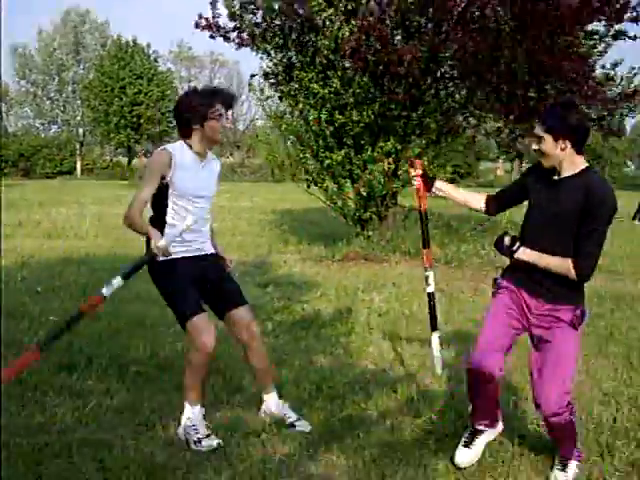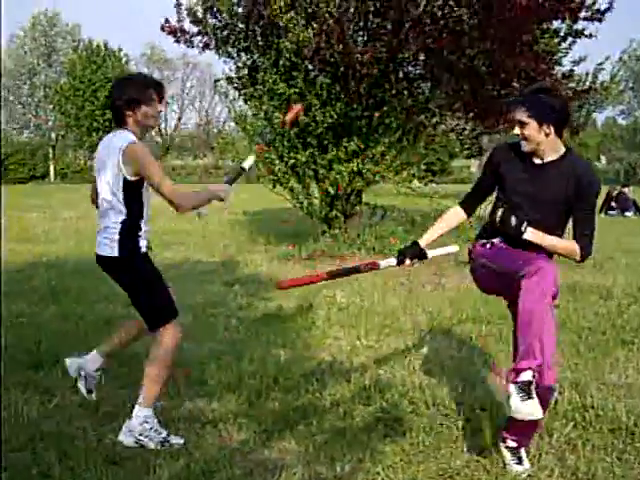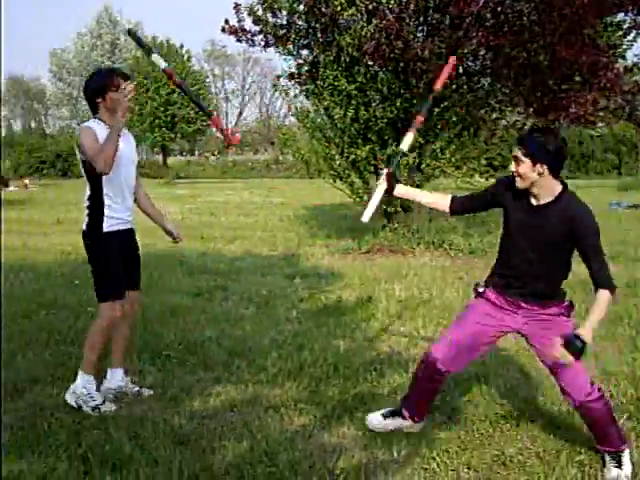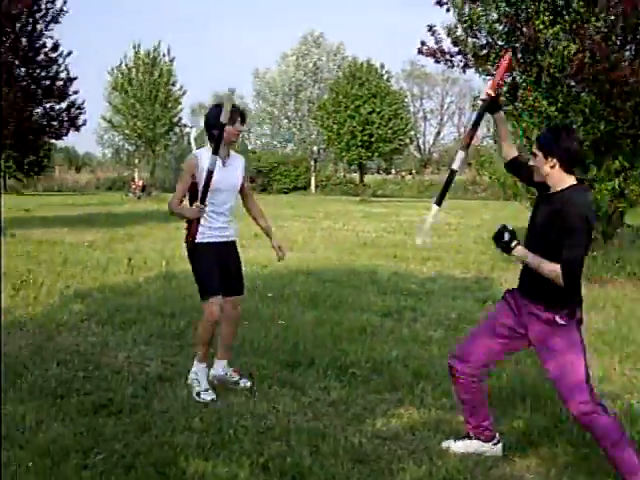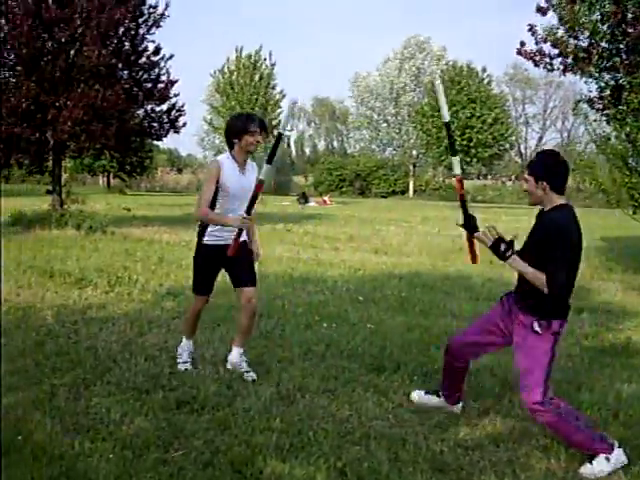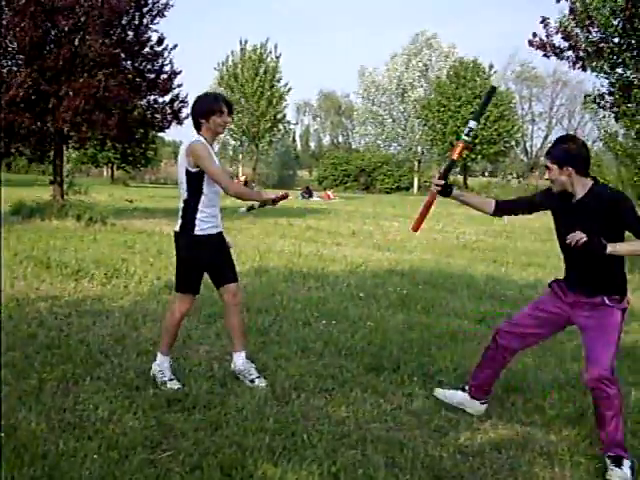
dt=0.7s
person 1, frame 1
left shoulder: (598, 194)
right shoulder: (537, 175)
left elbow: (581, 269)
right elbow: (493, 204)
left wrist: (520, 251)
right wrist: (437, 186)
left hip: (559, 309)
right hip: (515, 289)
left knee: (551, 403)
right knee: (481, 365)
right ankle: (484, 424)
person 1, frame 2
left shoulder: (580, 174)
right shoulder: (505, 157)
left elbow: (579, 251)
right elbow: (468, 205)
left wrist: (526, 232)
right wrist: (421, 244)
left hip: (536, 274)
right hip: (490, 257)
left knee: (547, 377)
right knee: (540, 271)
left ankle: (515, 439)
right ankle: (522, 375)
person 1, frame 3
left shoulder: (577, 217)
right shoulder: (508, 188)
left elbow: (604, 285)
right elbow: (458, 205)
left wrist: (581, 338)
right wrist: (399, 189)
left hip: (546, 311)
right hip: (496, 299)
left knee: (582, 392)
right knee: (437, 360)
left ankle: (614, 449)
right ankle: (410, 414)
person 1, frame 4
left shoulder: (576, 208)
right shoulder: (546, 185)
left elbow: (567, 277)
right elbow: (513, 162)
left wrist: (517, 250)
right wrist: (496, 114)
left hip: (556, 316)
right hip: (520, 304)
left knee: (581, 404)
right knee: (462, 364)
right ankle: (484, 437)
person 1, frame 5
left shoulder: (560, 224)
right shoulder: (549, 215)
left elbow: (552, 285)
left wrist: (508, 258)
right wrist: (479, 233)
left hip: (540, 322)
right hip: (514, 307)
left knee: (535, 399)
right knee: (458, 345)
left ankle: (606, 451)
right ankle: (450, 398)
person 1, frame 6
left shoulder: (612, 200)
right shoulder: (557, 197)
right elbow: (500, 208)
left wrist: (605, 247)
right wrist: (453, 192)
left hip: (604, 301)
right hip: (565, 293)
left knee: (599, 376)
right knee: (505, 336)
right ankle: (475, 395)
person 2, frame 1
left shoulder: (213, 163)
right shoulder: (166, 156)
right elbow: (132, 214)
left wrist: (219, 252)
right wrist: (151, 233)
left hip: (204, 257)
right hip: (169, 264)
left knee: (249, 329)
right knee: (205, 340)
left ankle: (273, 404)
right ankle: (192, 418)
person 2, frame 2
left shoulder: (107, 143)
right shoulder: (133, 148)
left elbow: (95, 196)
right elbow: (179, 200)
right wrist: (215, 191)
left hip: (111, 248)
right hip: (127, 253)
left knee: (152, 317)
right knee: (169, 334)
left ankle: (89, 363)
right ankle: (141, 424)
person 2, frame 3
left shoulder: (127, 136)
right shoulder: (88, 132)
right elbow: (103, 165)
left wrist: (164, 223)
right wrist: (119, 117)
left hip: (125, 230)
right hip: (102, 233)
left knee: (130, 306)
right knee: (111, 312)
left ankle: (116, 379)
right ankle: (82, 387)
person 2, frame 4
left shoulder: (240, 162)
right shoulder: (196, 161)
left elbow: (251, 203)
right elbow: (174, 205)
left wrist: (272, 237)
right wrist: (187, 212)
left hip: (228, 244)
right hip: (202, 244)
left knee: (233, 307)
right knee: (213, 310)
left ankle: (221, 367)
right ankle: (199, 370)
person 2, frame 5
left shoulder: (253, 169)
right shoulder: (218, 166)
right elbow: (201, 212)
left wrist: (253, 240)
right wrist: (228, 220)
left hip: (238, 245)
right hip: (210, 245)
left knee: (250, 301)
right knee: (200, 302)
left ankle: (237, 356)
right ankle: (186, 345)
person 2, frame 6
left shoulder: (208, 149)
right shoulder: (195, 147)
right elbow: (231, 188)
right wrist: (264, 196)
left hip: (213, 235)
right hip: (193, 236)
left knee: (234, 297)
right knee: (183, 302)
left ankle: (240, 361)
right ankle: (161, 364)
